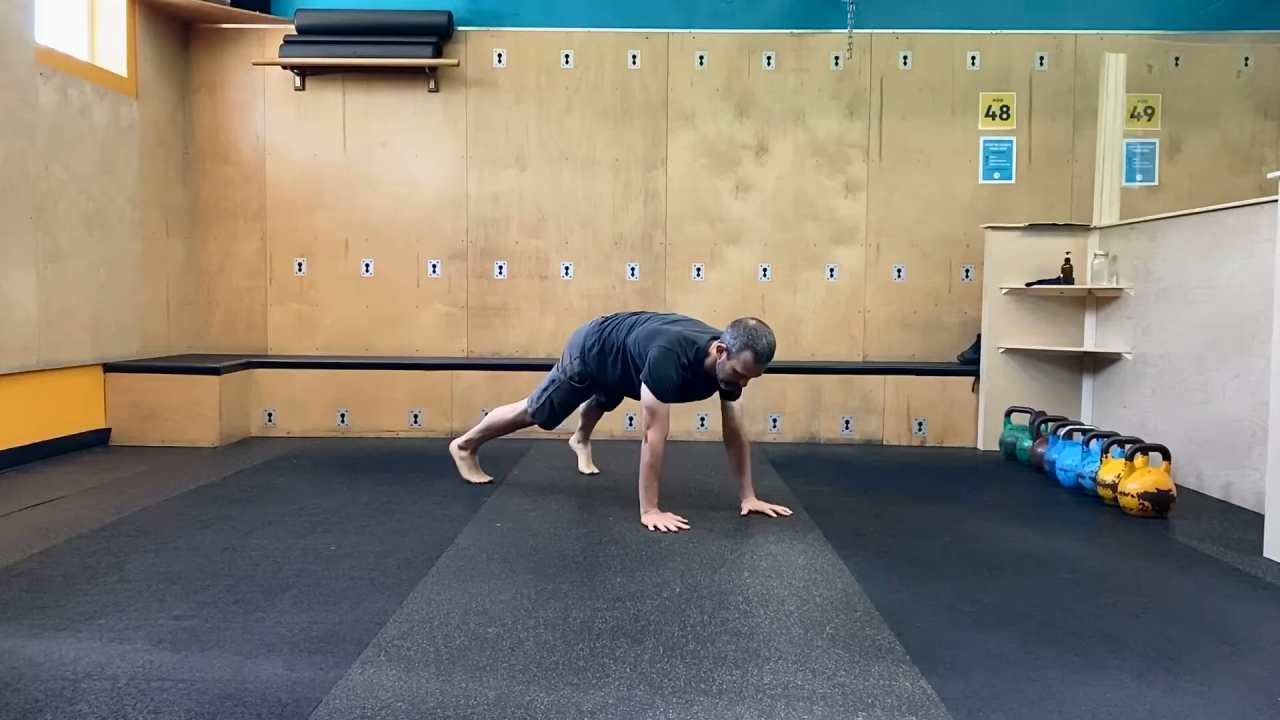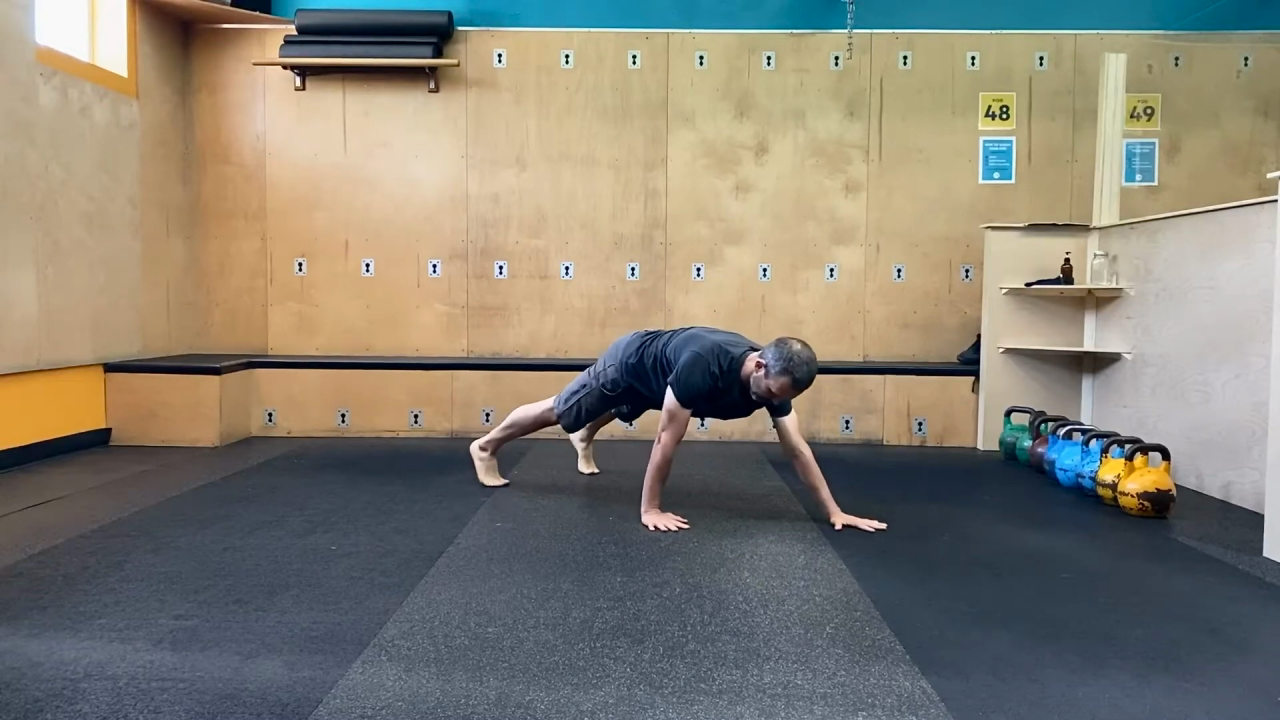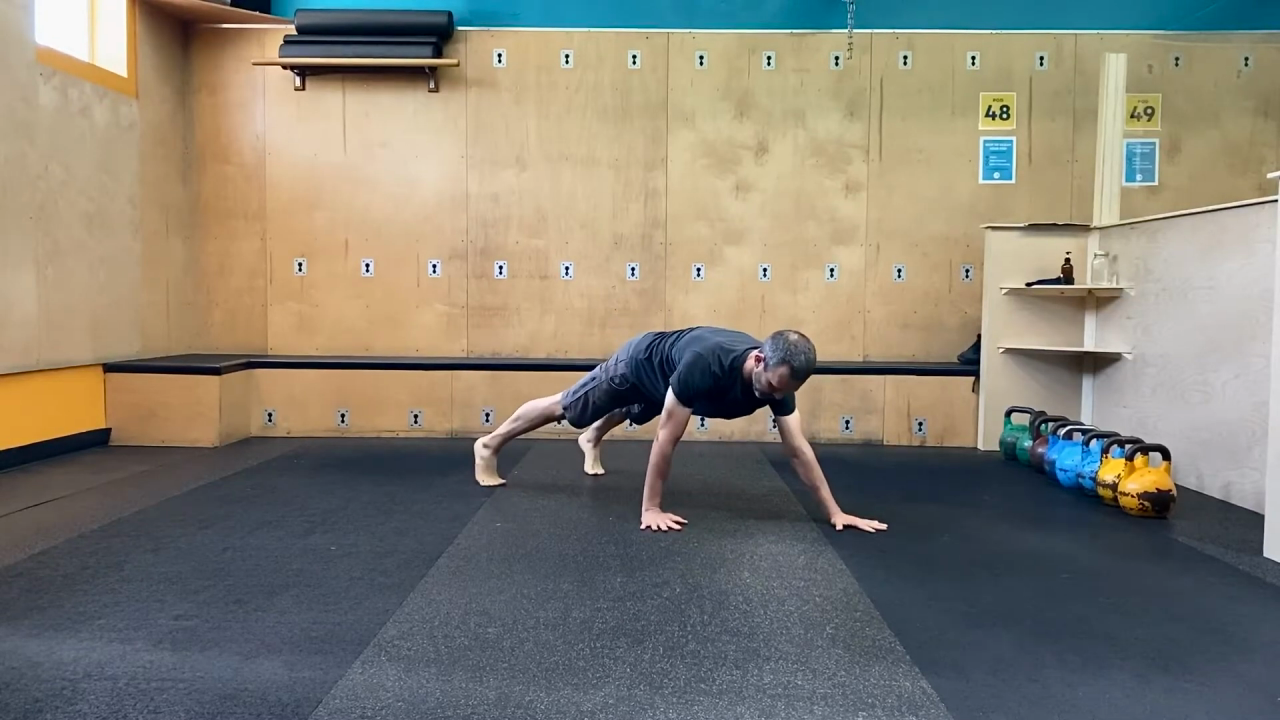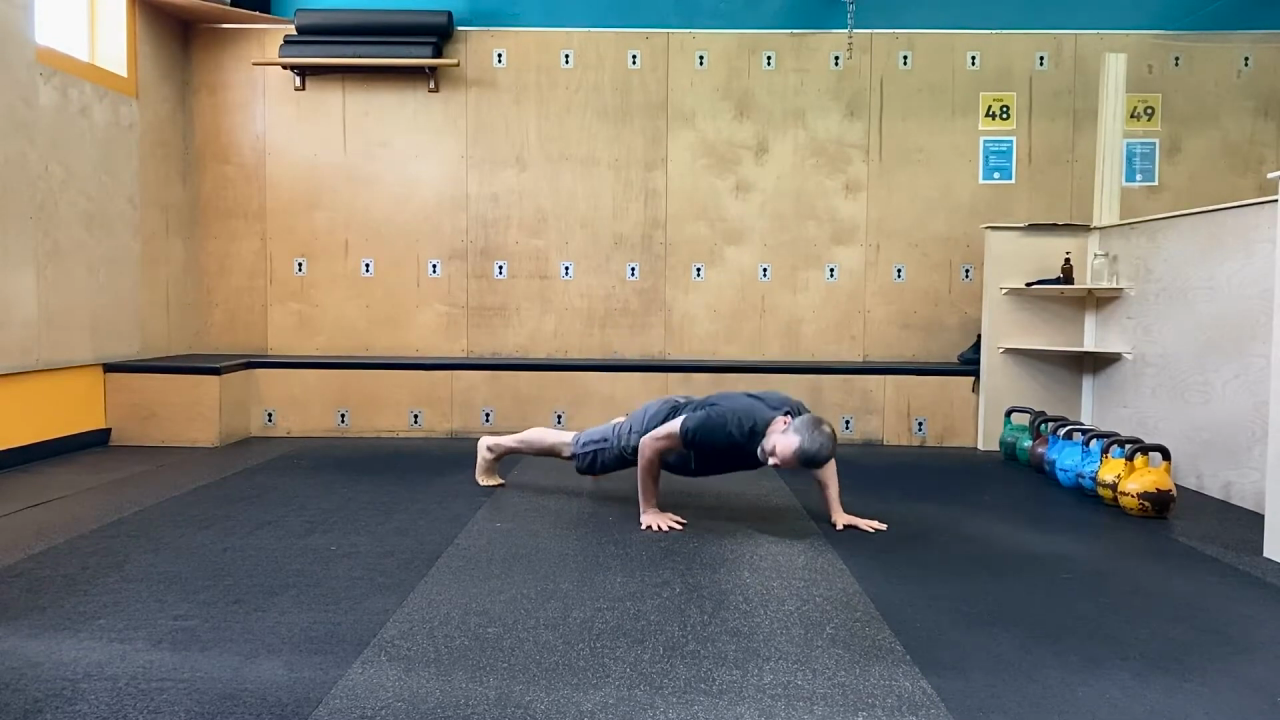
dt=1s
person 1, frame 1
left shoulder: (731, 361)
right shoulder: (670, 356)
left elbow: (734, 432)
right elbow: (654, 434)
left wrist: (747, 496)
right wrist: (649, 510)
left hip: (619, 356)
right hip: (591, 349)
left knee: (602, 401)
right knee: (533, 413)
left ankle: (581, 440)
right ankle: (466, 446)
person 1, frame 2
left shoulder: (774, 380)
right shoulder: (703, 365)
left elbow: (796, 447)
right elbow: (667, 439)
left wrist: (834, 511)
right wrist: (650, 510)
left hip: (651, 380)
right hip: (629, 362)
left knee: (617, 411)
right knee: (558, 412)
left ankle: (584, 439)
right ankle: (486, 448)
person 1, frame 3
left shoulder: (778, 377)
right shoulder: (706, 364)
left elbow: (797, 448)
right elbow: (666, 439)
left wrist: (834, 511)
right wrist: (650, 510)
left hip: (659, 384)
right hip: (639, 363)
left knee: (629, 412)
right knee: (565, 407)
left ankle: (593, 438)
right ankle: (489, 446)
person 1, frame 4
left shoulder: (800, 424)
right shoulder: (729, 424)
left elbow: (822, 457)
right elbow: (649, 446)
left wrist: (838, 512)
right wrist: (648, 511)
left hip: (683, 416)
right hip: (654, 428)
right knee: (570, 447)
left ankle: (603, 428)
right ankle: (494, 447)
